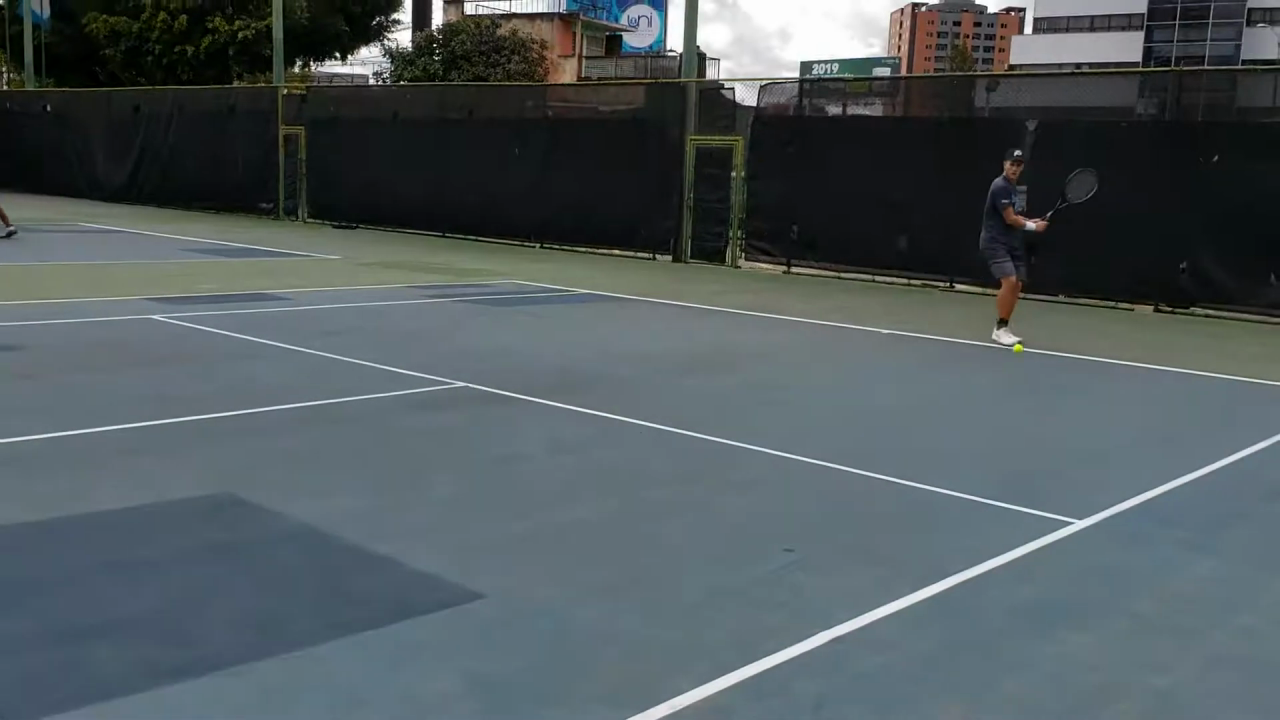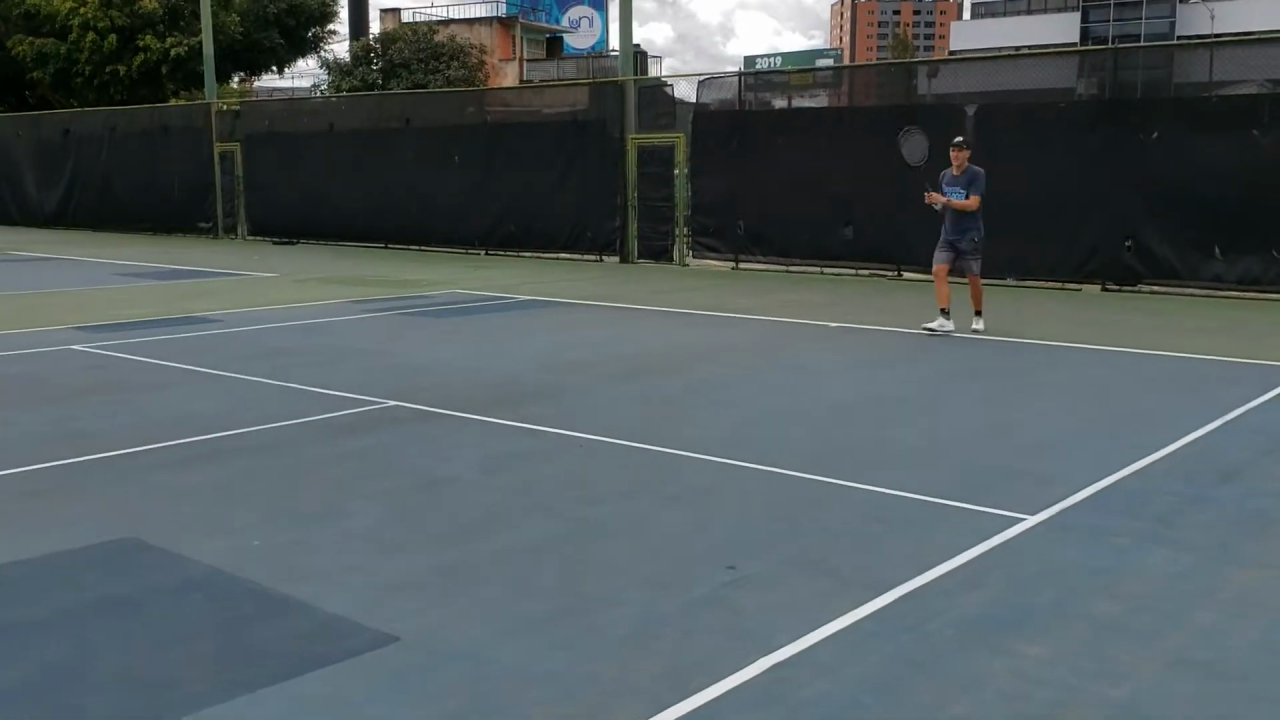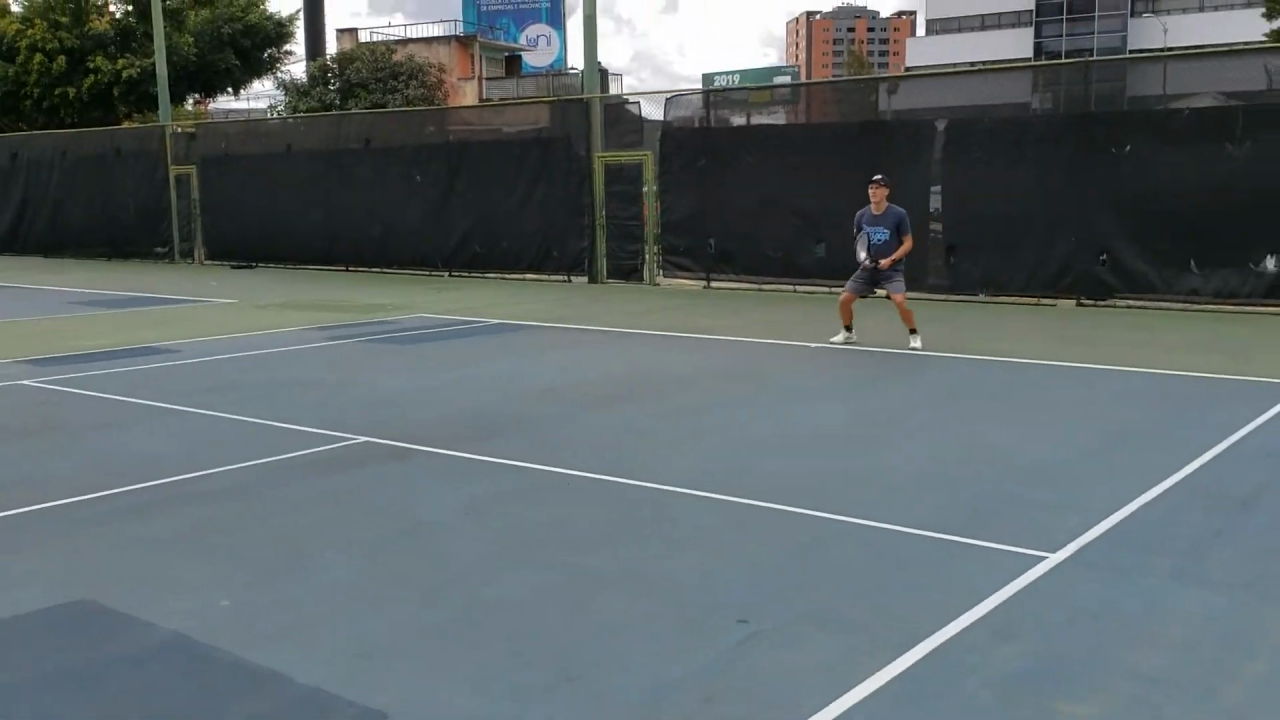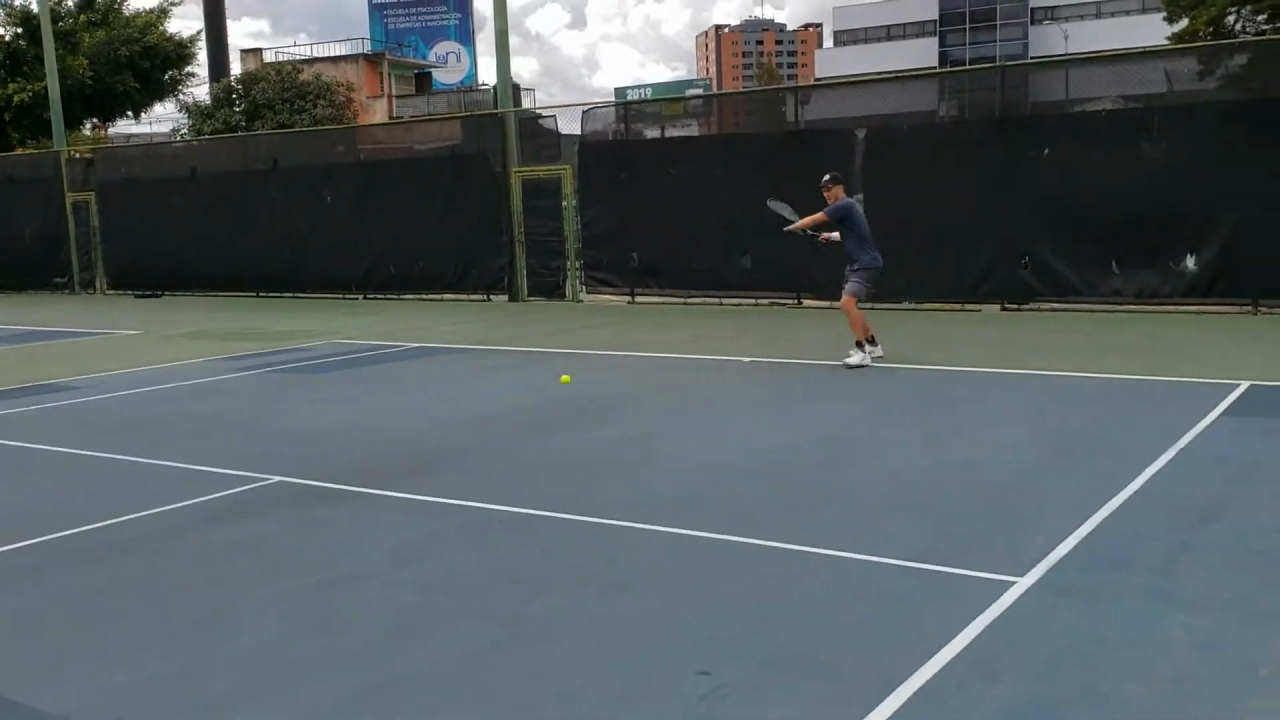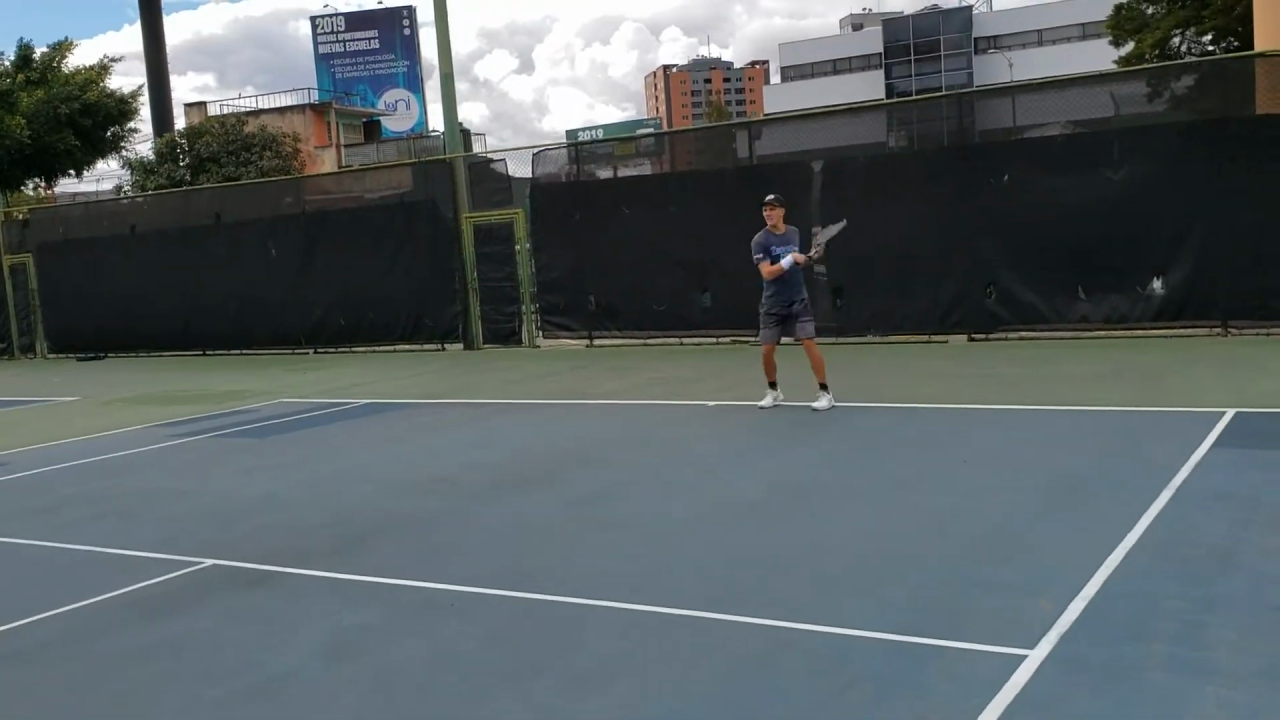
dt=1s
person 1, frame 1
left shoulder: (1011, 184)
right shoulder: (1000, 186)
right elbow: (1010, 219)
left wrist: (1031, 220)
right wrist: (1033, 227)
left hip: (1012, 243)
right hip: (994, 242)
left knee: (1017, 286)
right knee: (1009, 281)
left ankle: (1002, 328)
right ankle: (1001, 329)
person 1, frame 2
left shoulder: (977, 174)
right shoulder: (944, 175)
left elbow: (972, 205)
left wrist: (945, 199)
right wrist: (934, 202)
left hip: (970, 235)
right hip: (948, 235)
left knee: (973, 278)
right knee: (938, 272)
left ankle: (978, 317)
right ankle: (945, 319)
person 1, frame 3
left shoulder: (899, 214)
right shoulder: (861, 215)
left elbow: (908, 243)
left wrist: (891, 259)
left hip: (892, 268)
right hip: (868, 268)
left knee: (900, 301)
right knee: (844, 299)
left ankle: (914, 336)
right ankle: (848, 333)
person 1, frame 4
left shoulder: (844, 205)
right shoulder: (844, 207)
left elbow: (812, 220)
left wrist: (793, 227)
right wrist: (831, 236)
left hip: (867, 264)
right hip: (858, 264)
left knee: (847, 303)
right knee: (850, 306)
left ankle: (861, 352)
right ankle: (873, 346)
person 1, frame 5
left shoulder: (794, 233)
right shoulder: (759, 241)
right elbow: (767, 274)
left wrist: (810, 256)
right wrist: (790, 259)
left hip: (799, 300)
right hip: (772, 304)
left knee: (809, 343)
right knee: (767, 351)
left ankle: (825, 393)
right ankle: (773, 392)
